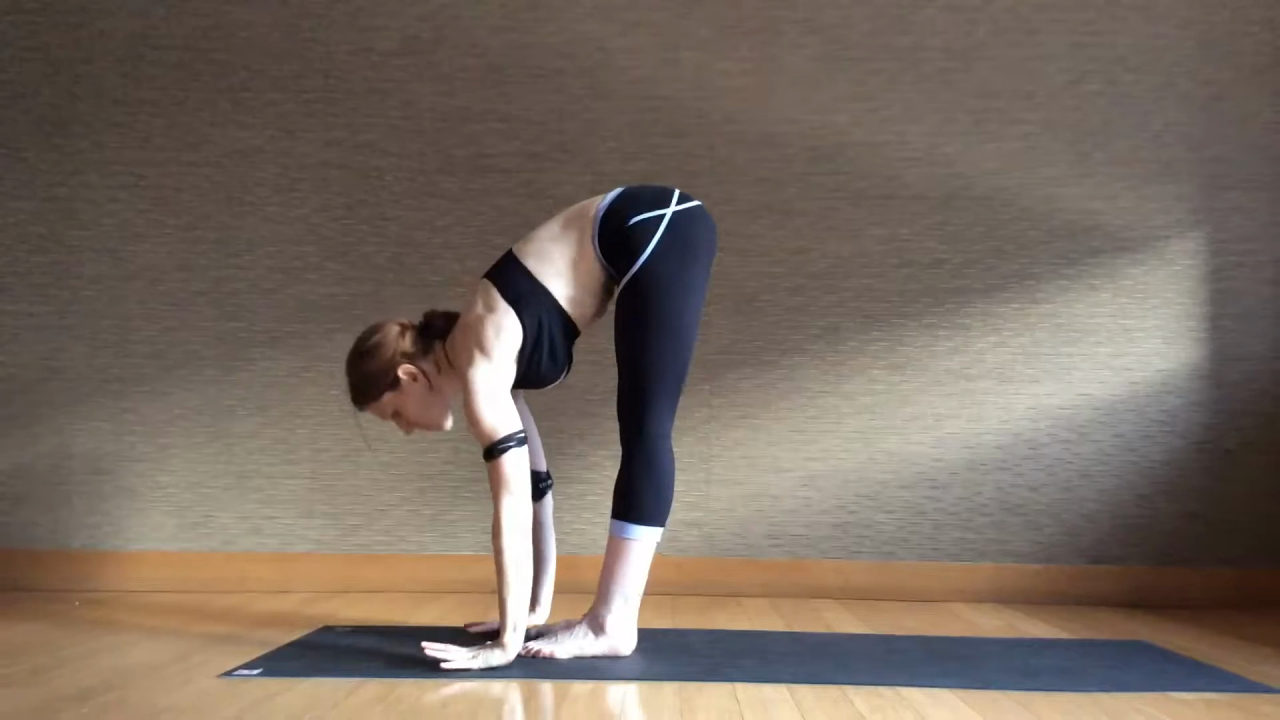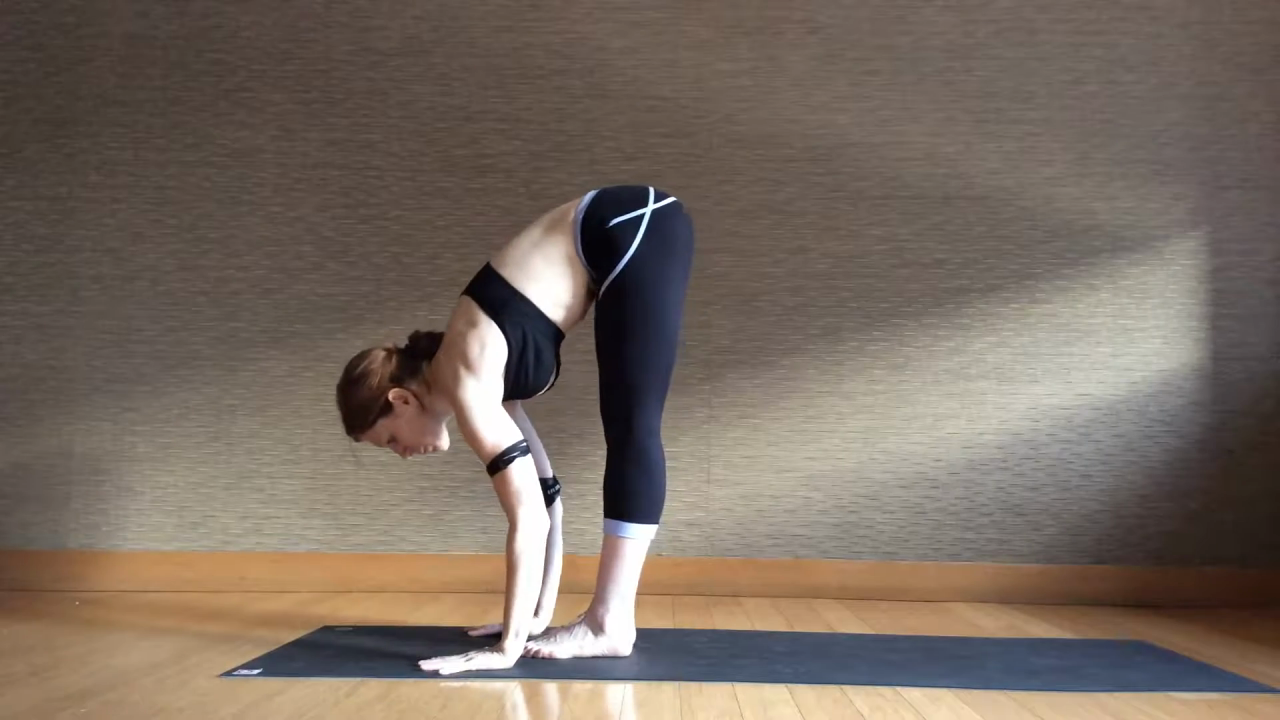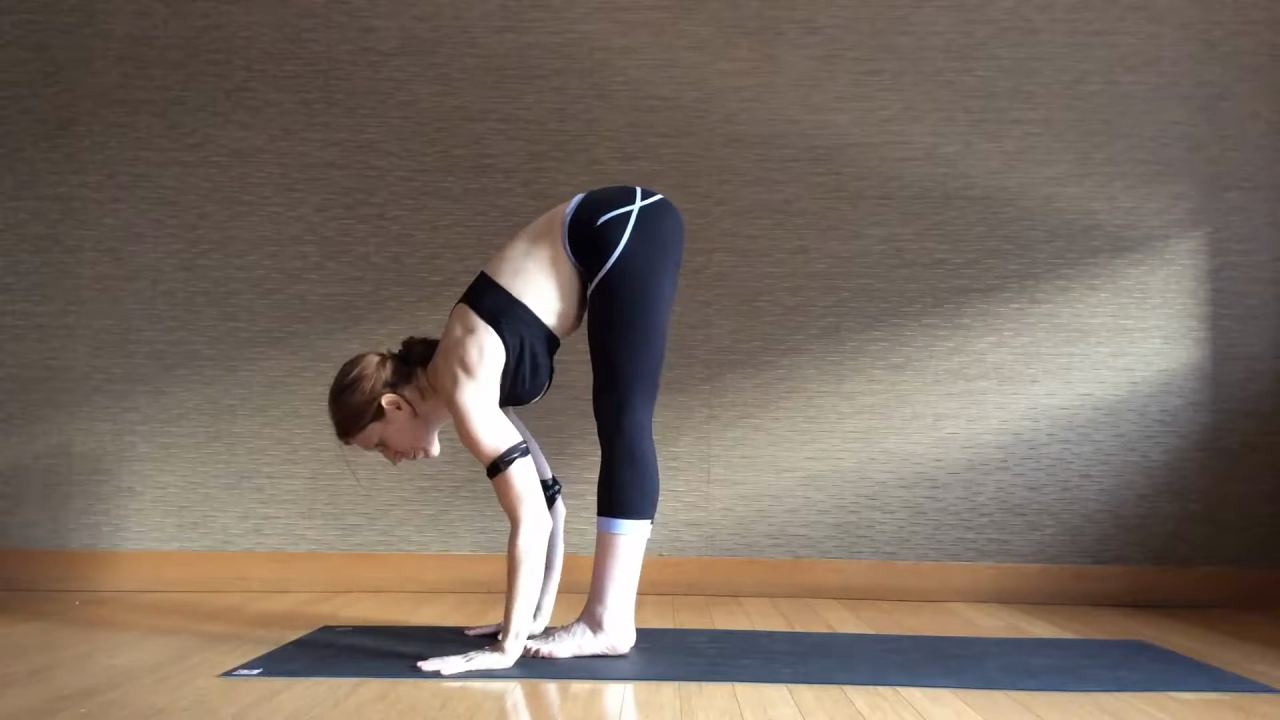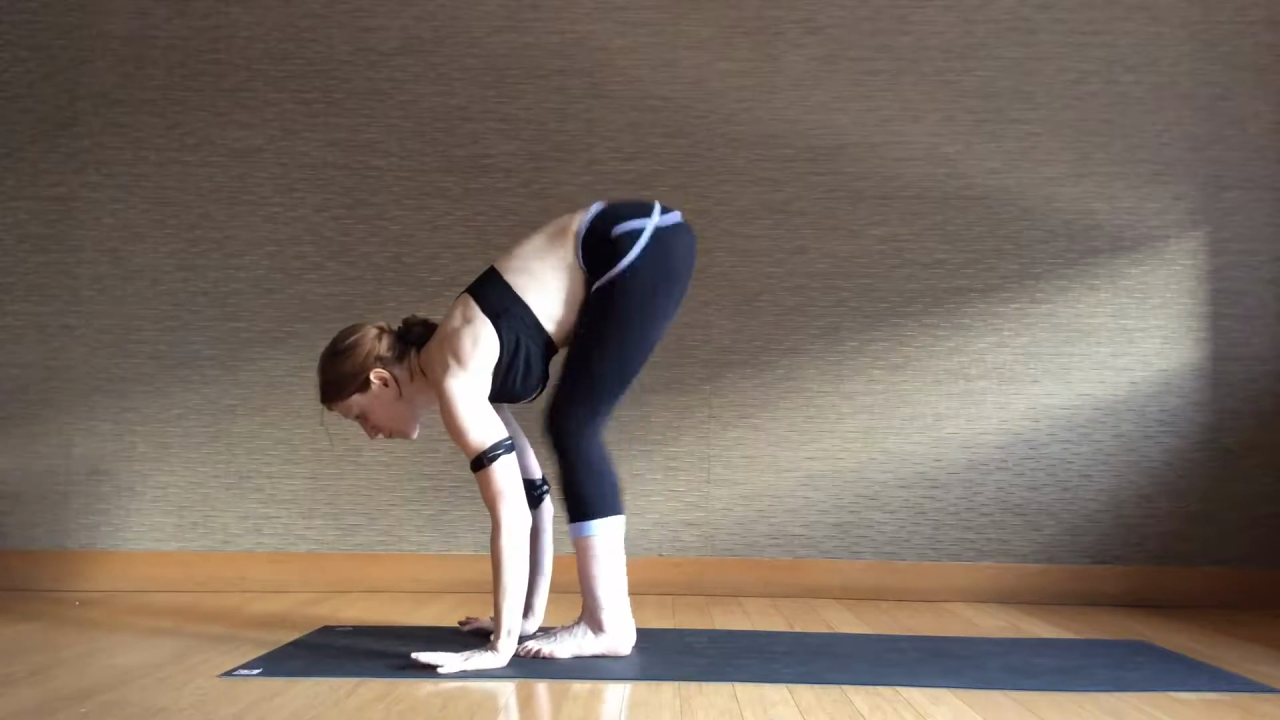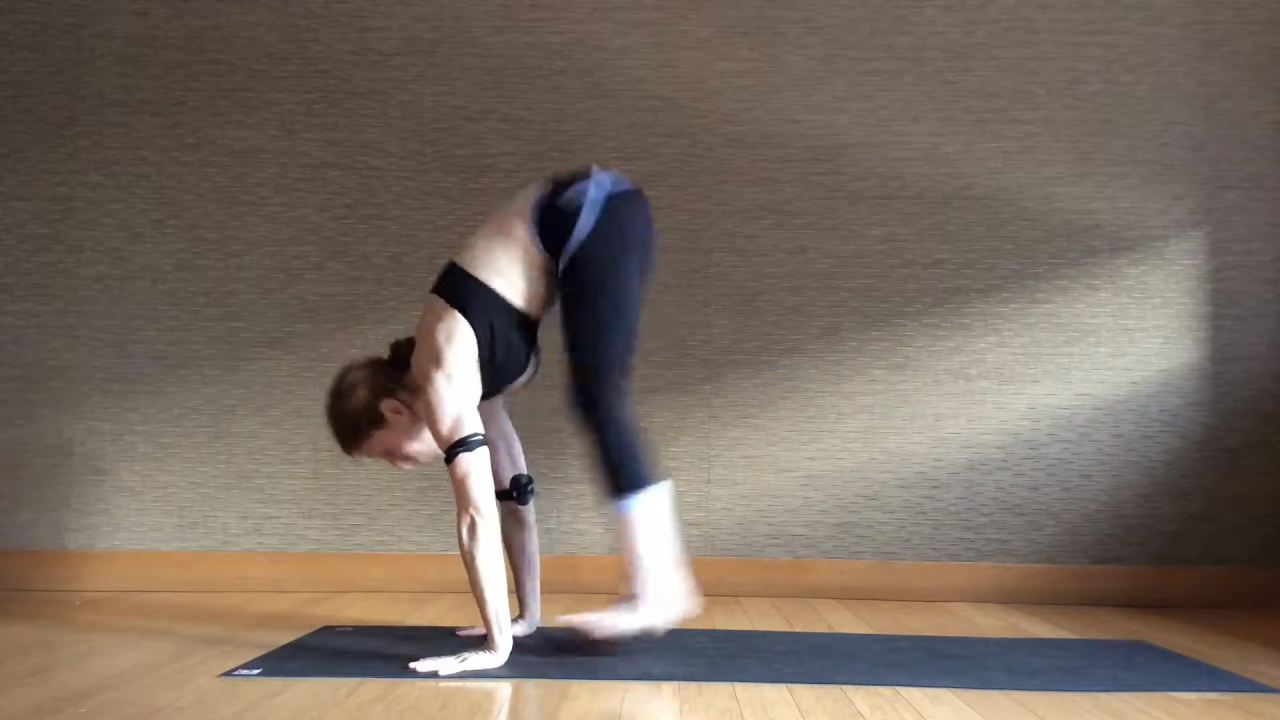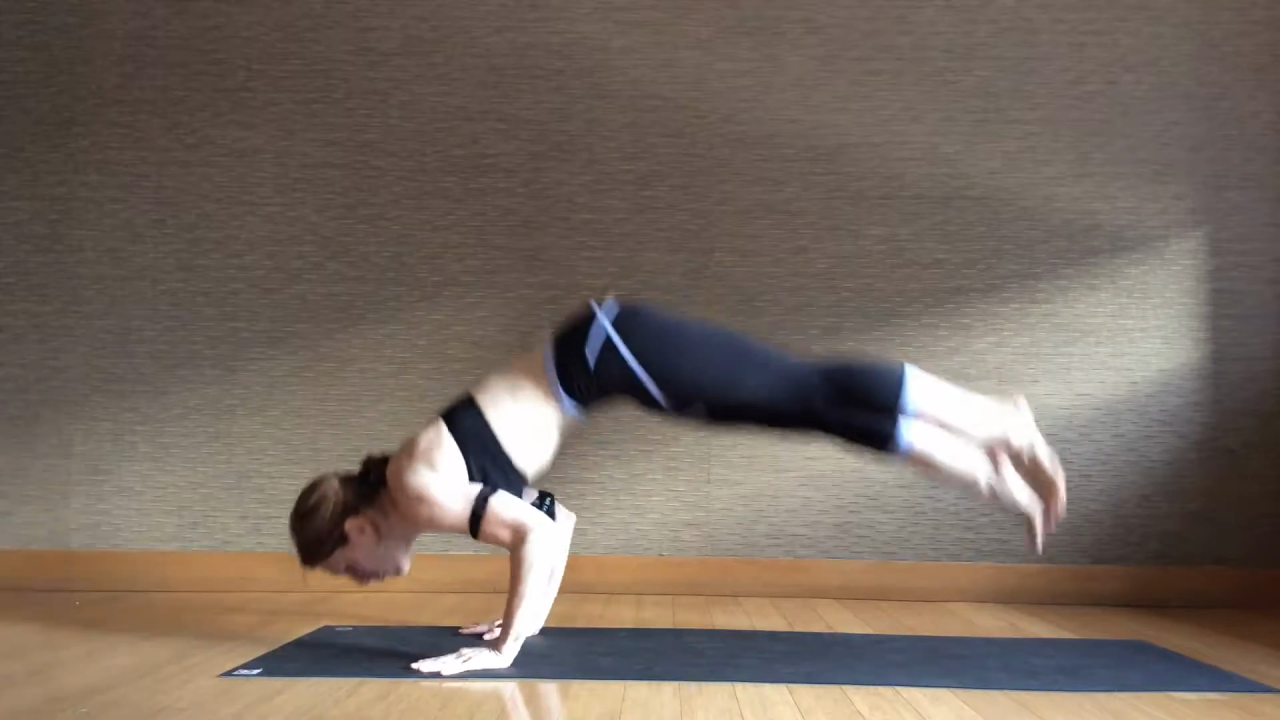
dt=0.5s
person 1, frame 1
left shoulder: (477, 367)
right shoulder: (491, 360)
left elbow: (513, 509)
right elbow: (534, 485)
left wrist: (509, 641)
right wrist: (537, 607)
left hip: (661, 231)
right hip: (656, 229)
left knee: (645, 431)
right knee: (642, 433)
left ankle: (610, 624)
right ankle: (614, 617)
person 1, frame 2
left shoulder: (466, 384)
right shoulder: (480, 377)
left elbow: (529, 517)
right elbow: (542, 491)
left wrist: (509, 647)
right wrist: (537, 615)
left hip: (636, 230)
right hip: (631, 231)
left knee: (632, 431)
right knee: (625, 432)
left ankle: (609, 624)
right ankle: (609, 618)
person 1, frame 3
left shoulder: (462, 390)
right shoulder: (469, 380)
left elbow: (530, 520)
right elbow: (545, 496)
left wrist: (509, 647)
right wrist: (536, 617)
left hip: (627, 230)
right hip: (617, 234)
left knee: (623, 426)
right knee: (620, 428)
left ankle: (609, 623)
right ankle: (609, 618)
person 1, frame 4
left shoulder: (453, 379)
right shoulder: (467, 373)
left elbow: (510, 515)
right elbow: (530, 492)
left wrist: (503, 645)
right wrist: (528, 615)
left hip: (642, 245)
right hip: (634, 244)
left knee: (572, 425)
right knee: (570, 427)
left ankle: (609, 624)
right ankle: (606, 616)
person 1, frame 5
left shoulder: (443, 386)
right shoulder: (460, 387)
left elbow: (479, 514)
right elbow: (515, 493)
left wrist: (498, 644)
right wrist: (529, 614)
left hip: (595, 215)
left knee: (598, 401)
right knee: (597, 399)
left ankle: (654, 593)
right ankle: (661, 585)
person 1, frame 6
left shoulder: (416, 490)
right shoulder: (437, 476)
left elbow: (538, 532)
right elbow: (555, 522)
left wrist: (505, 645)
right wrist: (522, 620)
left hip: (603, 348)
right hip: (599, 348)
left knee: (814, 394)
right knee: (816, 405)
left ankle: (992, 431)
right ankle: (991, 469)
